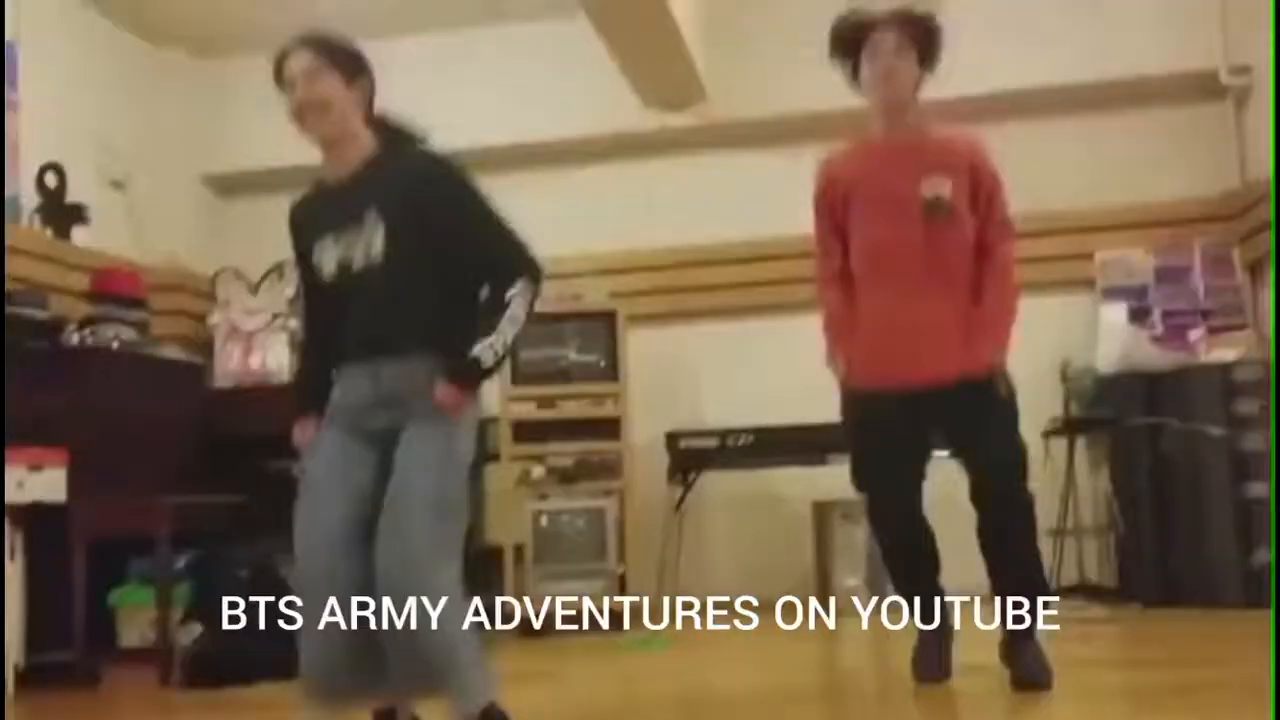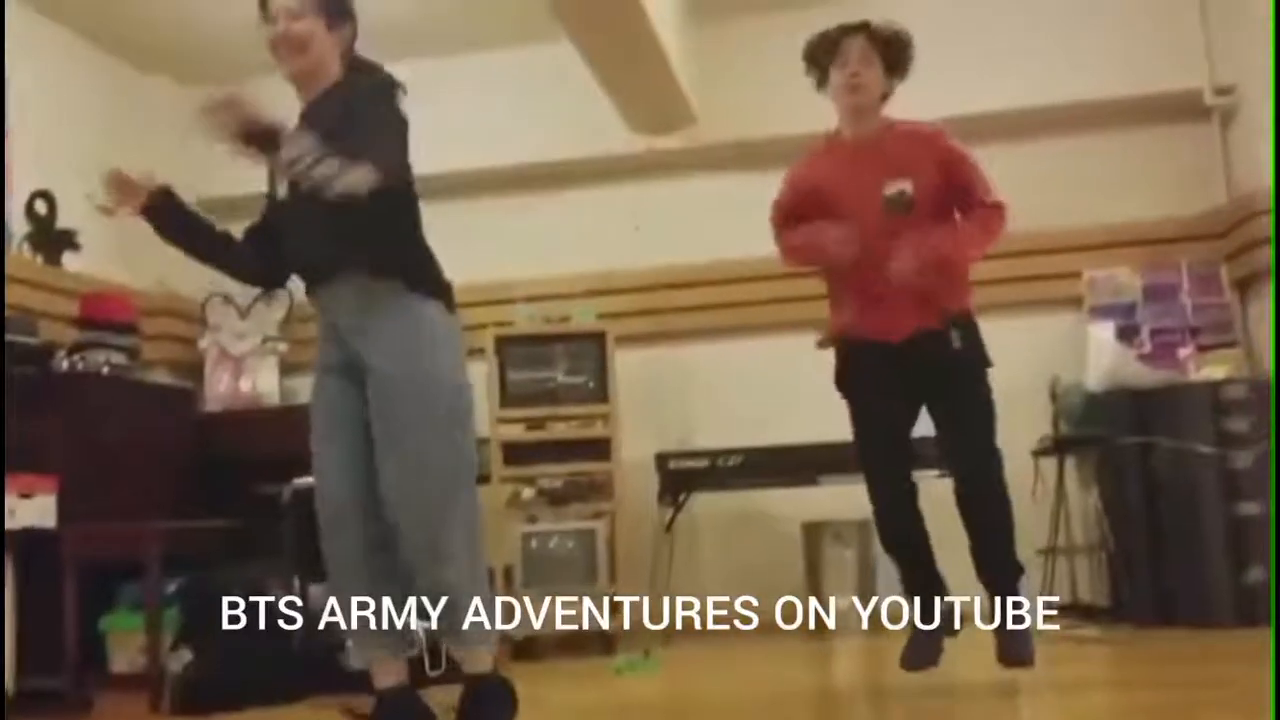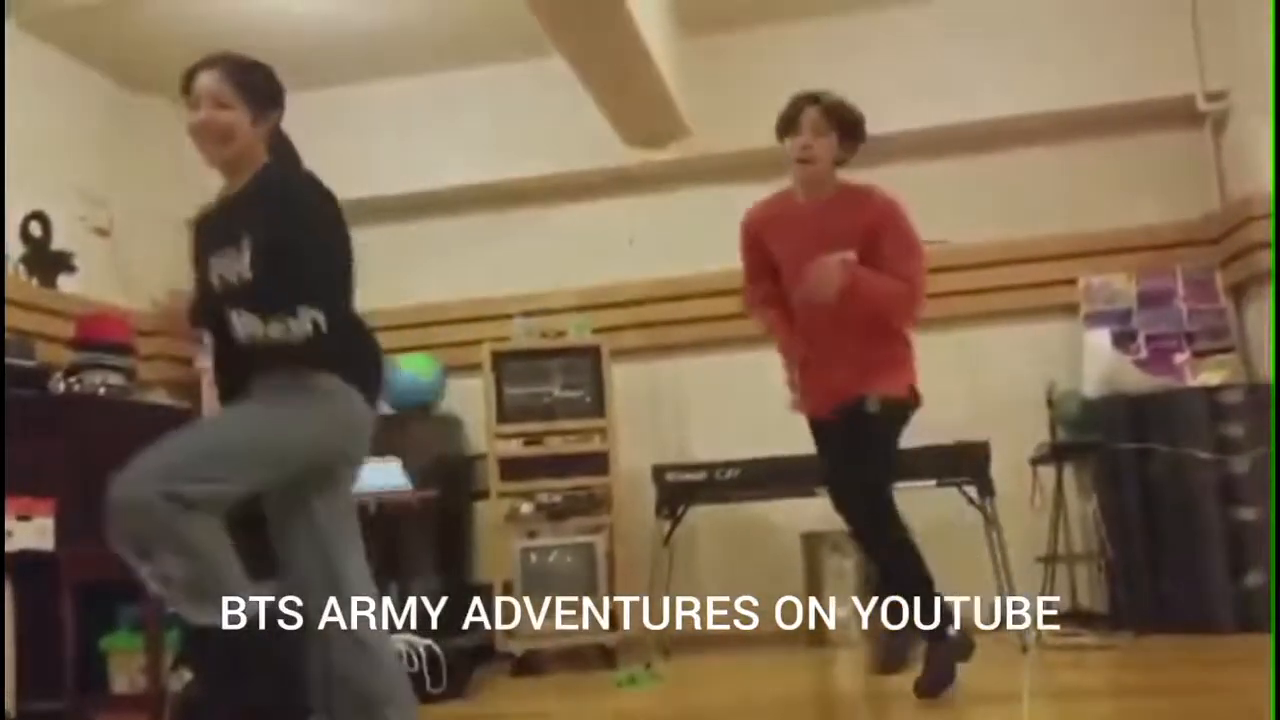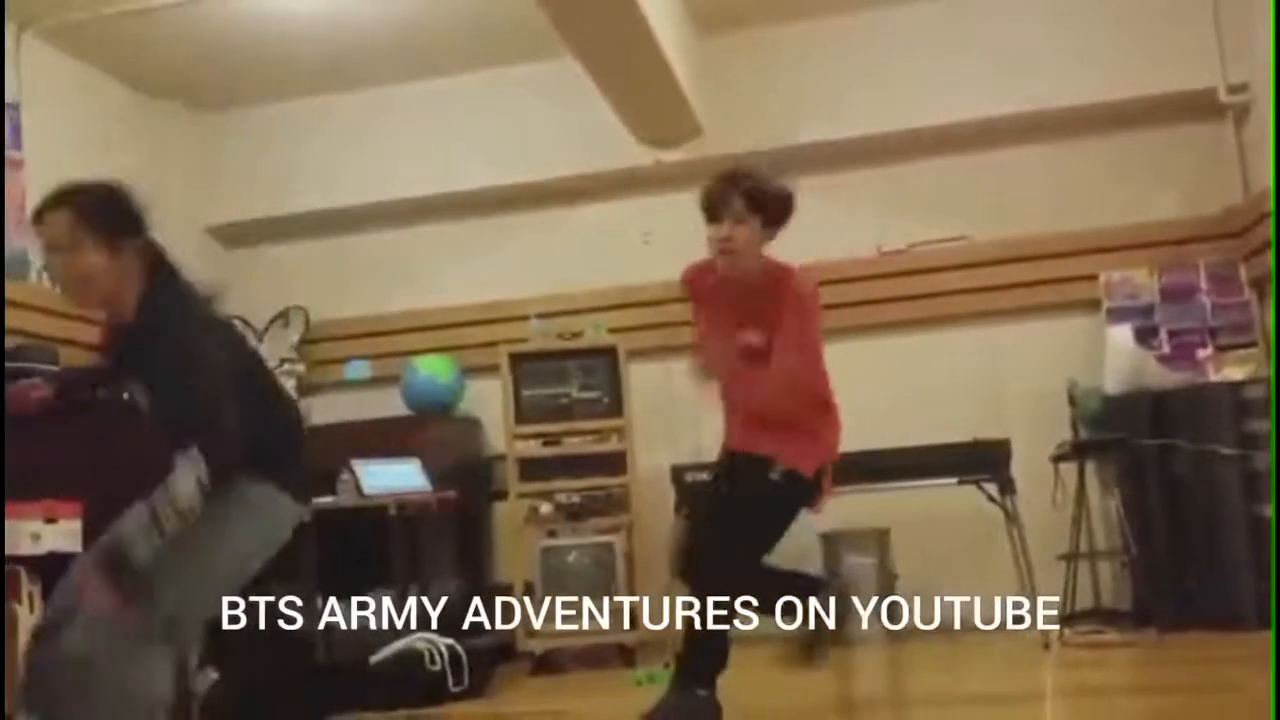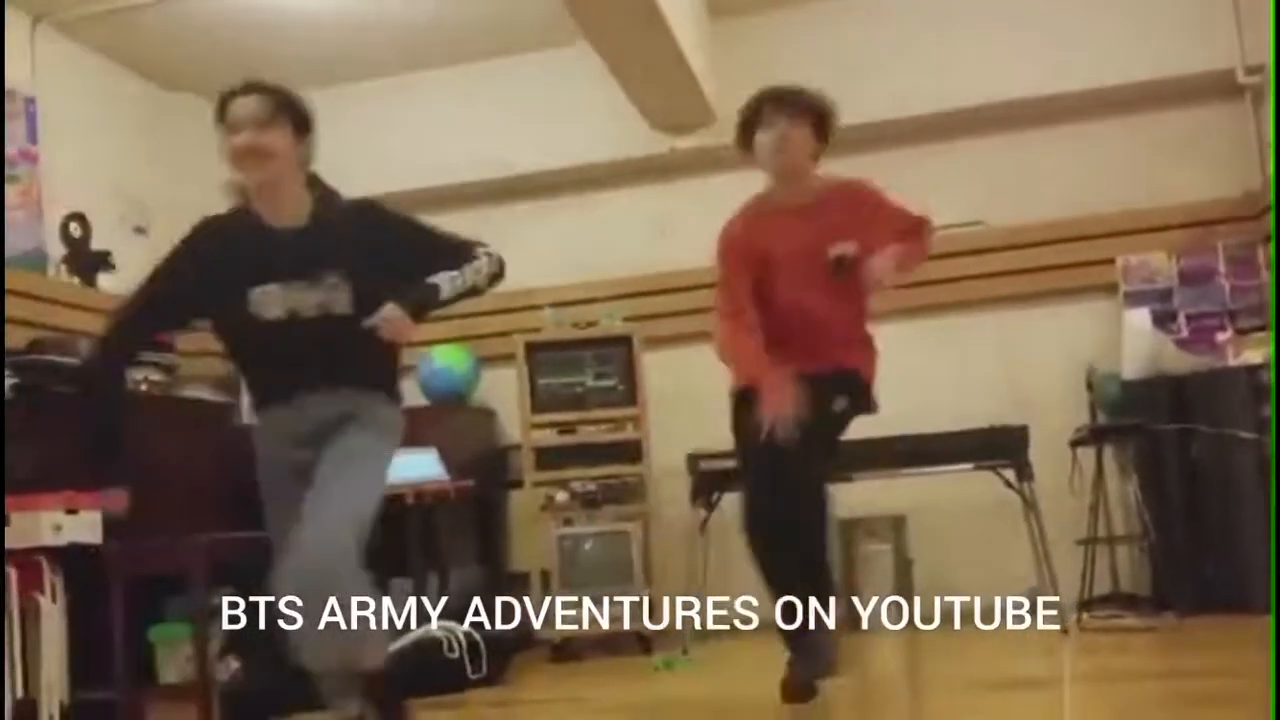
dt=0.4s
person 1, frame 1
left shoulder: (425, 178)
right shoulder: (308, 215)
left elbow: (519, 272)
left wrist: (470, 370)
right wrist: (308, 406)
left hip: (431, 393)
right hip: (352, 401)
left knee: (413, 573)
right knee: (321, 576)
person 1, frame 2
left shoulder: (366, 105)
right shoulder: (300, 136)
left elbow: (368, 178)
right elbow: (263, 265)
left wrist: (261, 130)
right wrist: (159, 205)
left hip: (401, 316)
right hip: (339, 329)
left knee: (427, 511)
right knee: (347, 521)
person 1, frame 3
left shoulder: (299, 200)
right shoulder: (214, 224)
left elbow: (325, 318)
left wrist: (205, 316)
left hip: (323, 392)
right hip: (279, 395)
left knee: (141, 491)
right knee: (326, 592)
left ankle: (232, 632)
person 1, frame 4
left shoulder: (177, 328)
right shoulder: (133, 317)
left elbow: (213, 451)
left wrist: (126, 561)
right wrist: (56, 389)
left hip: (258, 489)
right hip: (211, 482)
left knee: (113, 634)
right knee: (73, 615)
person 1, frame 5
left shoulder: (361, 228)
right shoulder: (213, 248)
left elbow: (485, 261)
right elbow: (121, 338)
left wrist: (415, 305)
right wrist: (106, 461)
left hip: (362, 416)
right hip: (279, 426)
left knee: (318, 556)
right knee: (299, 579)
person 2, frame 1
left shoulder: (966, 156)
right shoulder: (838, 171)
left elbow: (997, 260)
right elbow: (831, 275)
left wrist: (988, 344)
right wrist: (846, 353)
left hip: (966, 368)
right hip: (879, 377)
left knee: (1005, 497)
right knee: (892, 510)
left ankle: (1021, 634)
right ankle: (932, 627)
person 2, frame 2
left shoulder: (929, 144)
right shoulder: (812, 167)
left elbow: (988, 212)
right elbow: (786, 234)
left wrist: (926, 253)
right wrist: (825, 241)
left hip: (940, 323)
right hip: (864, 338)
left knee: (977, 468)
right knee: (885, 479)
right ankle: (930, 611)
person 2, frame 3
left shoulder: (876, 209)
right shoulder: (762, 222)
left elbow: (909, 298)
right elbow: (764, 300)
left wrist: (848, 282)
right wrist: (793, 351)
left hip: (878, 376)
right hip: (820, 386)
left knee: (861, 494)
right knee: (865, 513)
left ankle: (927, 625)
right ankle: (935, 624)
person 2, frame 4
left shoulder: (793, 293)
right shoulder: (700, 281)
left elbow: (788, 393)
left wrist: (733, 373)
left hip: (794, 447)
right hip: (747, 441)
left knee: (717, 560)
right knee: (708, 549)
right ankle: (812, 596)
person 2, frame 5
left shoulder: (856, 199)
right shoulder: (744, 229)
left elbow: (915, 231)
right elbow: (735, 325)
left wrist: (893, 257)
right wrist: (768, 383)
left hip: (838, 369)
right hip: (769, 380)
left knee: (793, 479)
right knee: (766, 514)
left ankle: (816, 625)
right ankle: (805, 647)
